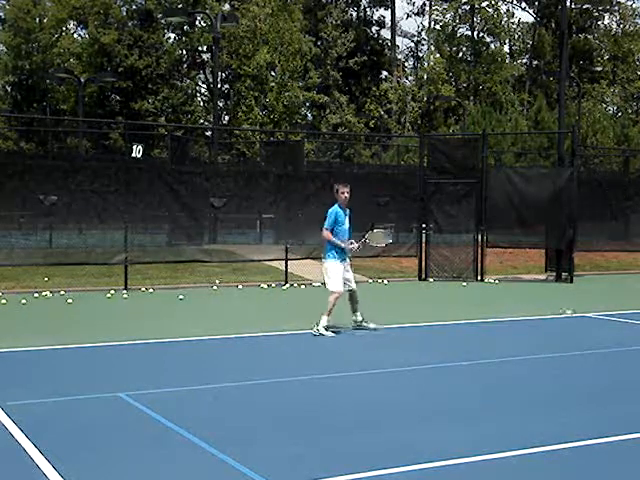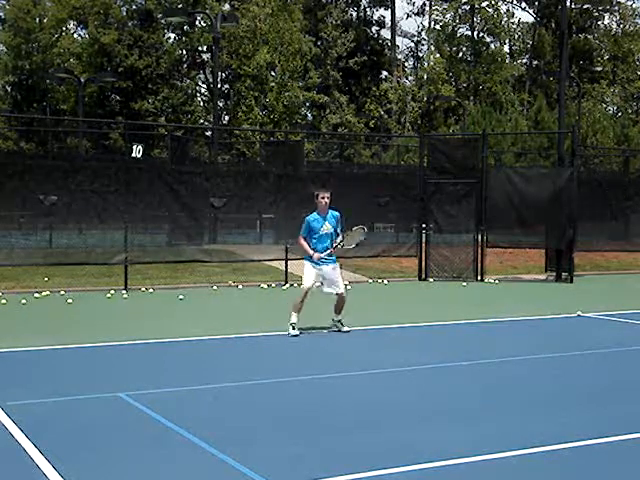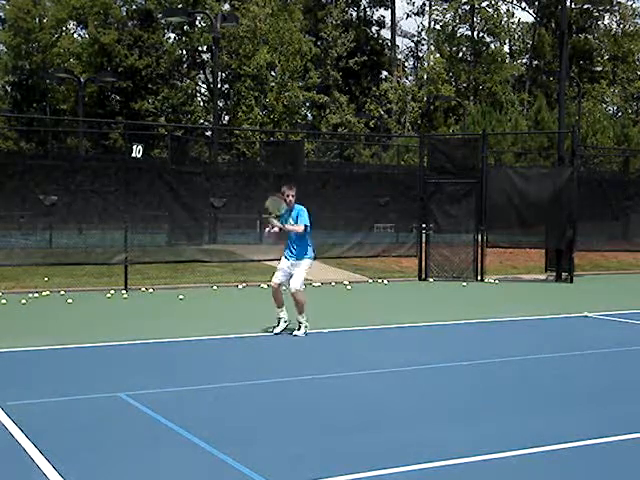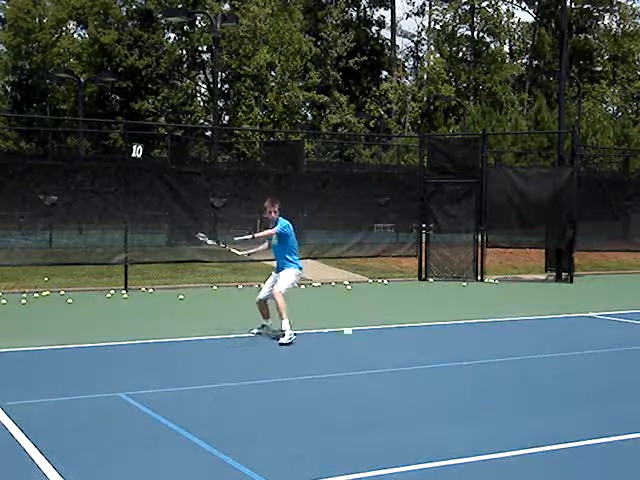
dt=0.4s
person 1, frame 1
left shoulder: (346, 212)
right shoulder: (334, 211)
right elbow: (325, 234)
left wrist: (349, 242)
right wrist: (343, 245)
left hip: (343, 258)
right hip: (332, 259)
left knee: (352, 290)
right knee: (337, 292)
left ankle: (358, 320)
right ankle: (320, 326)
person 1, frame 2
left shoulder: (335, 216)
right shoulder: (310, 220)
right elbow: (301, 239)
right wrist: (311, 253)
left hip: (330, 263)
right hip: (312, 262)
left knee: (342, 294)
right knee: (306, 288)
left ankle: (336, 321)
right ankle: (293, 322)
person 1, frame 3
left shoulder: (301, 210)
right shoulder: (284, 213)
left elbow: (300, 229)
left wrist: (281, 225)
right wrist: (272, 228)
left hip: (303, 257)
right hip: (288, 256)
left knee: (295, 289)
right knee: (275, 284)
left ankle: (301, 323)
right ankle: (283, 318)
person 1, frame 4
left shoulder: (284, 224)
right shoulder: (271, 226)
left elbow: (271, 233)
left wrist: (252, 236)
right wrist: (249, 252)
left hip: (292, 268)
right hip: (279, 270)
left knee: (277, 292)
right knee: (260, 300)
left ankle: (287, 331)
right ankle: (266, 325)
